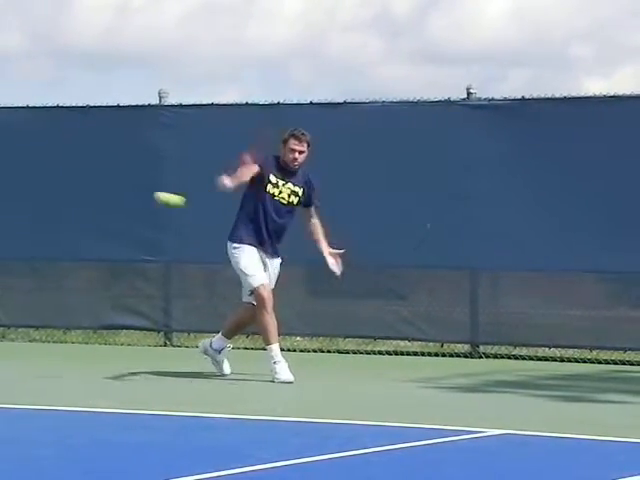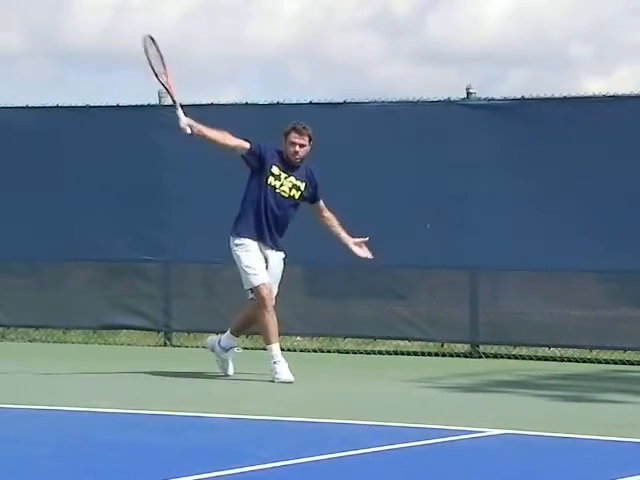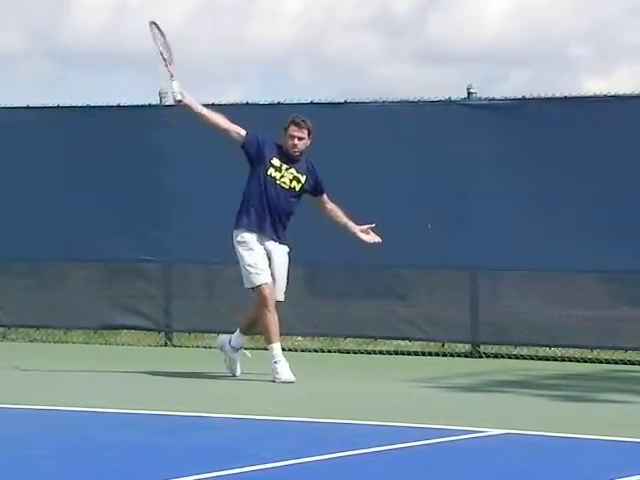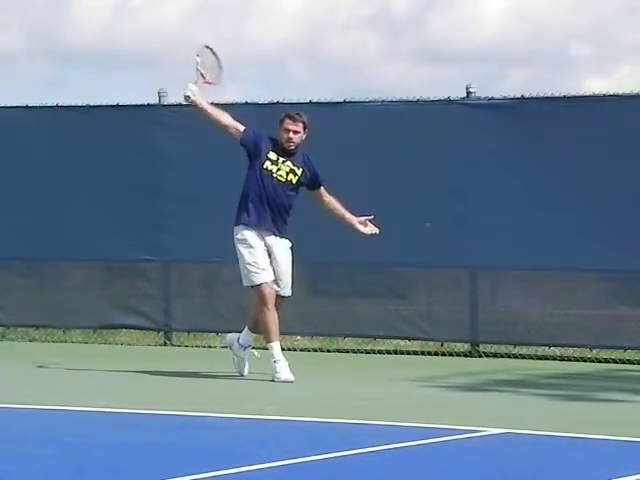
dt=0.3s
person 1, frame 1
left shoulder: (305, 182)
right shoulder: (265, 164)
left elbow: (312, 218)
right elbow: (246, 170)
left wrist: (325, 249)
right wrist: (232, 180)
left hip: (271, 251)
right hip: (244, 243)
left knee: (253, 306)
right knee: (264, 298)
left ankle: (215, 345)
right ankle: (277, 362)
person 1, frame 2
left shoulder: (307, 177)
right shoulder: (265, 155)
left elbow: (323, 213)
right elbow: (232, 141)
left wrist: (347, 239)
right wrist: (193, 126)
left hip: (274, 246)
right hip: (247, 239)
left knee: (260, 305)
right knee: (265, 298)
left ankle: (222, 343)
right ankle: (278, 362)
person 1, frame 3
left shoulder: (308, 170)
right shoulder: (264, 149)
left elbow: (326, 204)
right elbow: (226, 125)
left wrist: (354, 228)
right wrist: (188, 101)
left hip: (277, 241)
right hip: (250, 235)
left knee: (270, 301)
right knee: (266, 297)
left ankle: (232, 342)
right ankle: (278, 362)
person 1, frame 4
left shoulder: (305, 163)
right shoulder: (262, 144)
left elbow: (324, 197)
right elbow: (228, 121)
left wrist: (352, 219)
right wrist: (199, 100)
left hip: (279, 236)
right hip: (250, 231)
left knee: (279, 298)
right knee: (266, 295)
left ankle: (241, 341)
right ankle: (278, 361)
